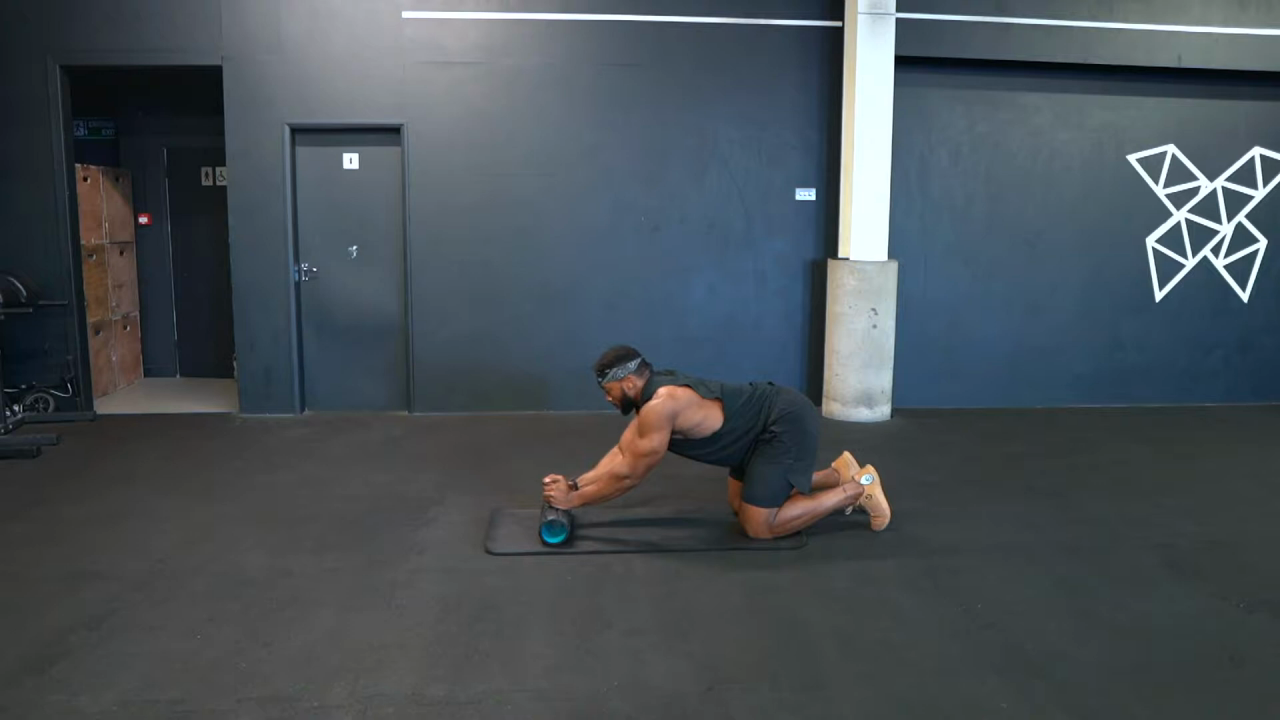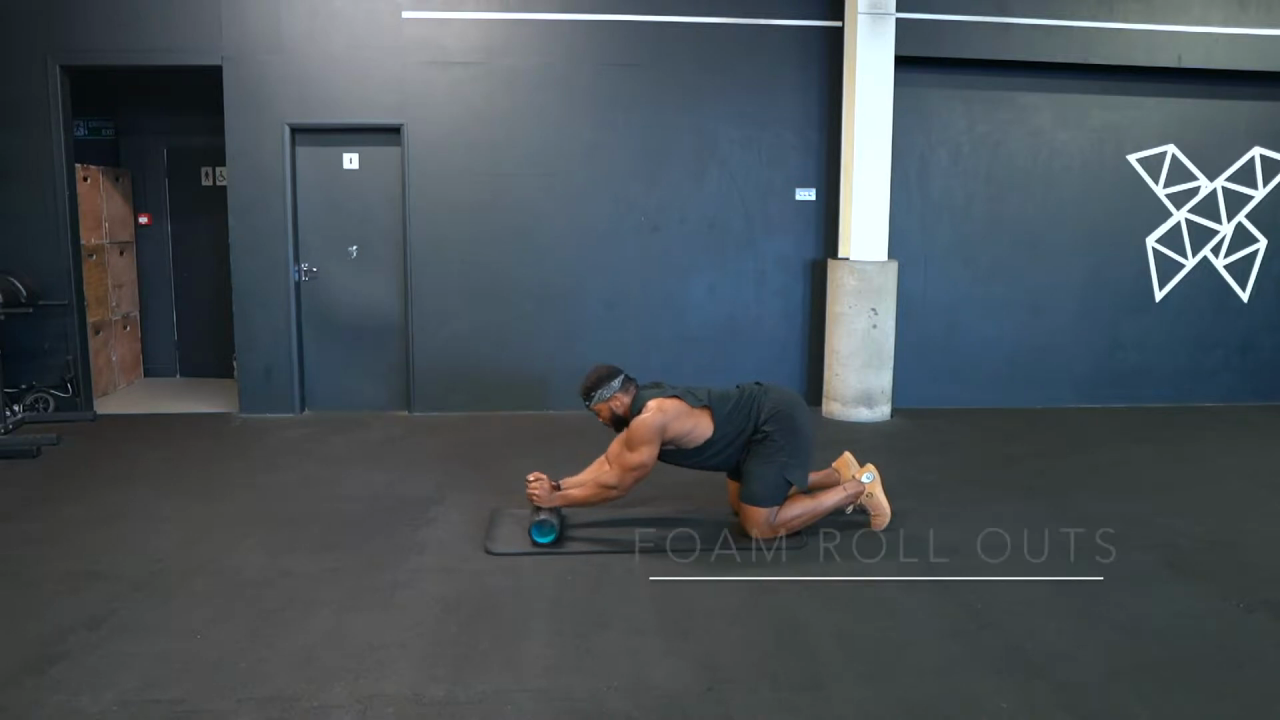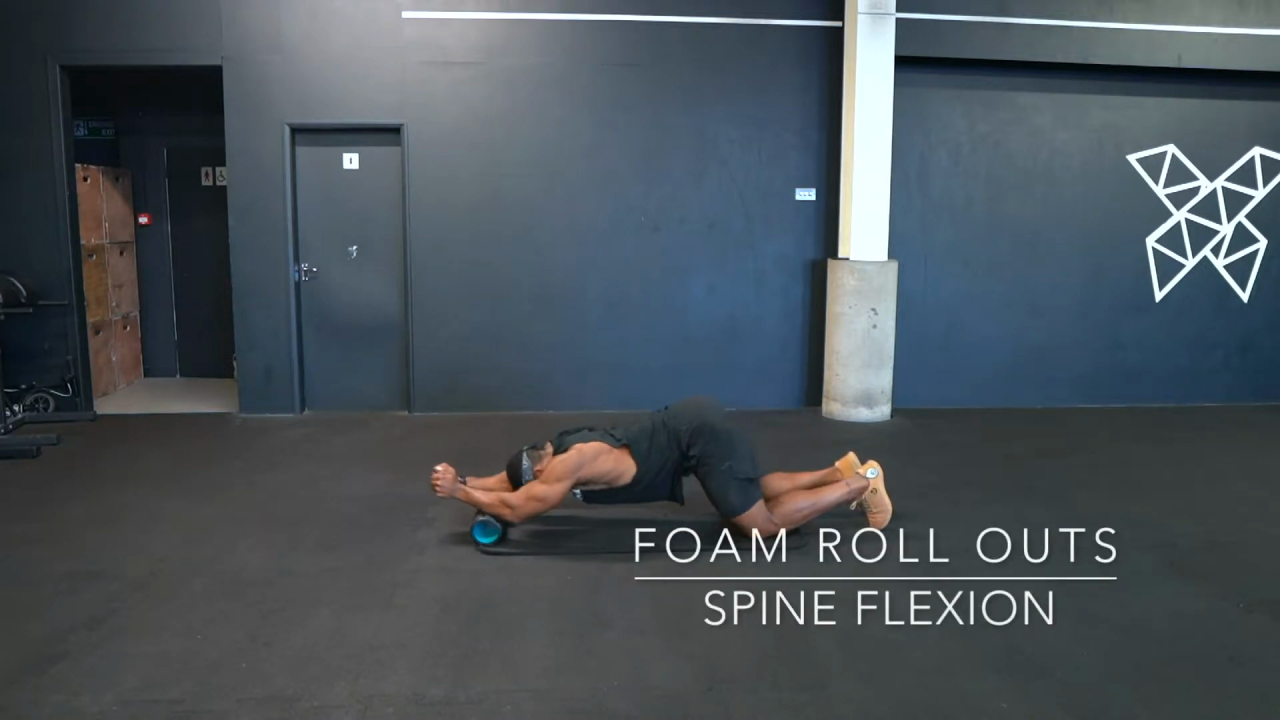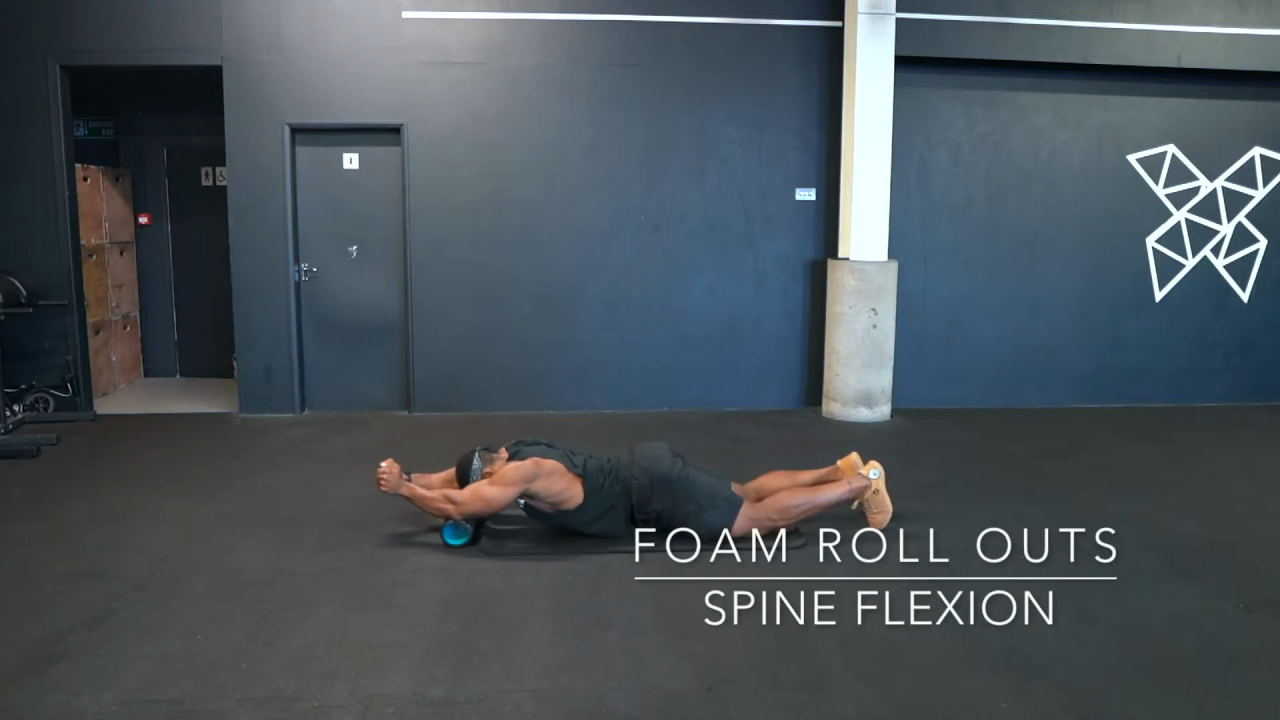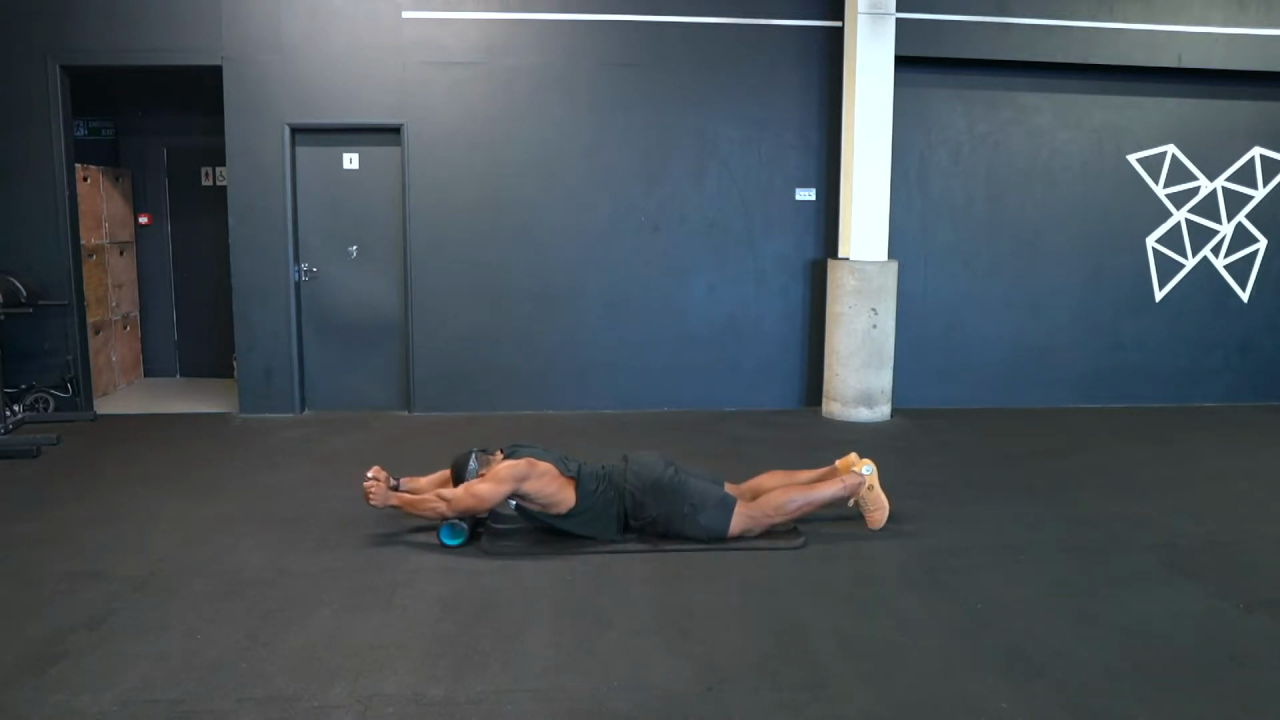
dt=1s
person 1, frame 1
left shoulder: (660, 407)
right shoulder: (657, 393)
left elbow: (629, 474)
right elbow: (621, 453)
left wrist: (573, 500)
right wrist: (575, 483)
left hip: (787, 425)
right hip: (775, 414)
left knee: (759, 526)
right knee: (740, 504)
left ankle: (857, 489)
right ankle: (838, 474)
person 1, frame 2
left shoulder: (649, 420)
right shoulder: (644, 405)
left elbow: (616, 485)
right elbow: (609, 463)
left wrist: (555, 500)
right wrist: (559, 485)
left hip: (779, 422)
right hip: (769, 412)
left knee: (760, 526)
right knee: (741, 503)
left ankle: (857, 488)
right ankle: (838, 473)
person 1, frame 3
left shoulder: (570, 463)
right shoulder: (560, 449)
left elbow: (515, 509)
right elbow: (511, 480)
left wrist: (458, 490)
right wrist: (466, 481)
left hip: (699, 434)
right hip: (697, 423)
left knee: (762, 524)
right knee: (751, 496)
left ankle: (860, 484)
right ankle: (840, 471)
person 1, frame 4
left shoulder: (522, 473)
right shoulder: (514, 453)
left elbow: (456, 507)
right elbow: (458, 481)
left wrist: (402, 488)
right wrist: (411, 478)
left hip: (652, 488)
right hip: (650, 469)
left knee: (762, 518)
right knee: (747, 492)
left ankle: (861, 483)
right ankle: (842, 470)
person 1, frame 5
left shoulder: (513, 474)
right shoulder: (508, 457)
left elbow: (447, 503)
right elbow: (451, 477)
left wrist: (390, 500)
right wrist: (398, 483)
left hip: (647, 498)
right hip: (642, 477)
left knee: (755, 517)
right knee: (743, 492)
left ankle: (854, 481)
right ankle: (842, 469)
